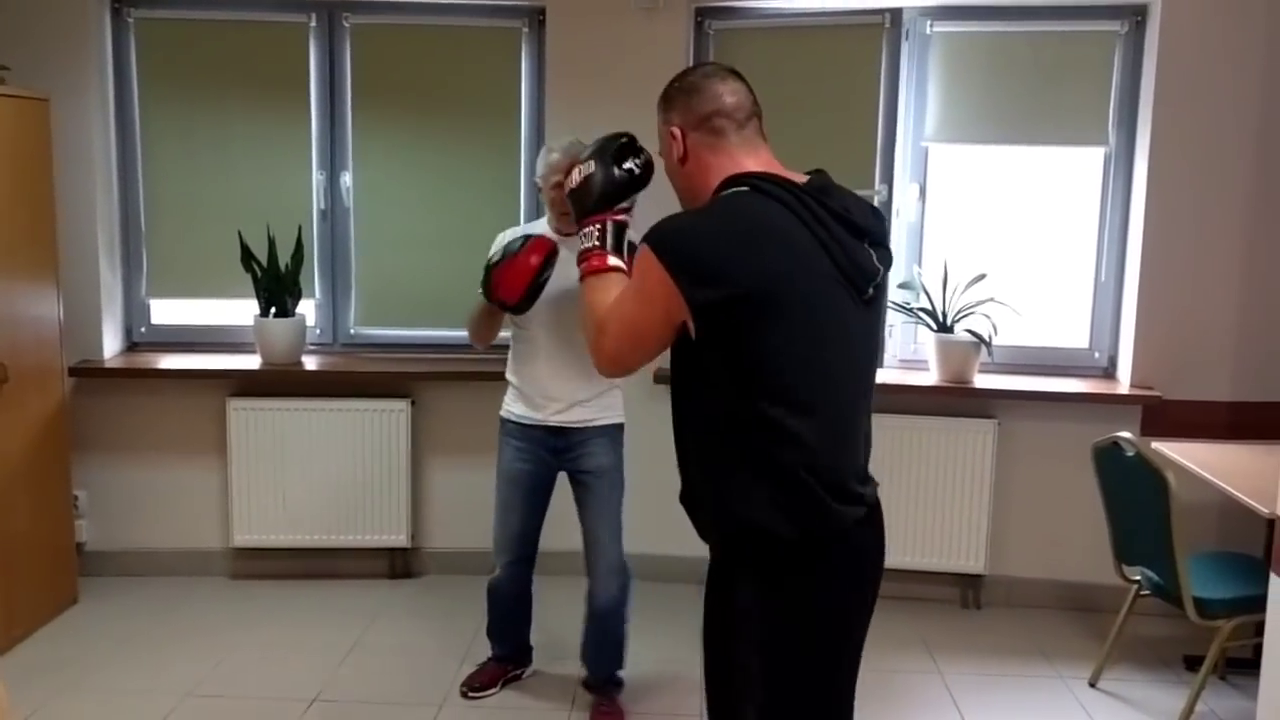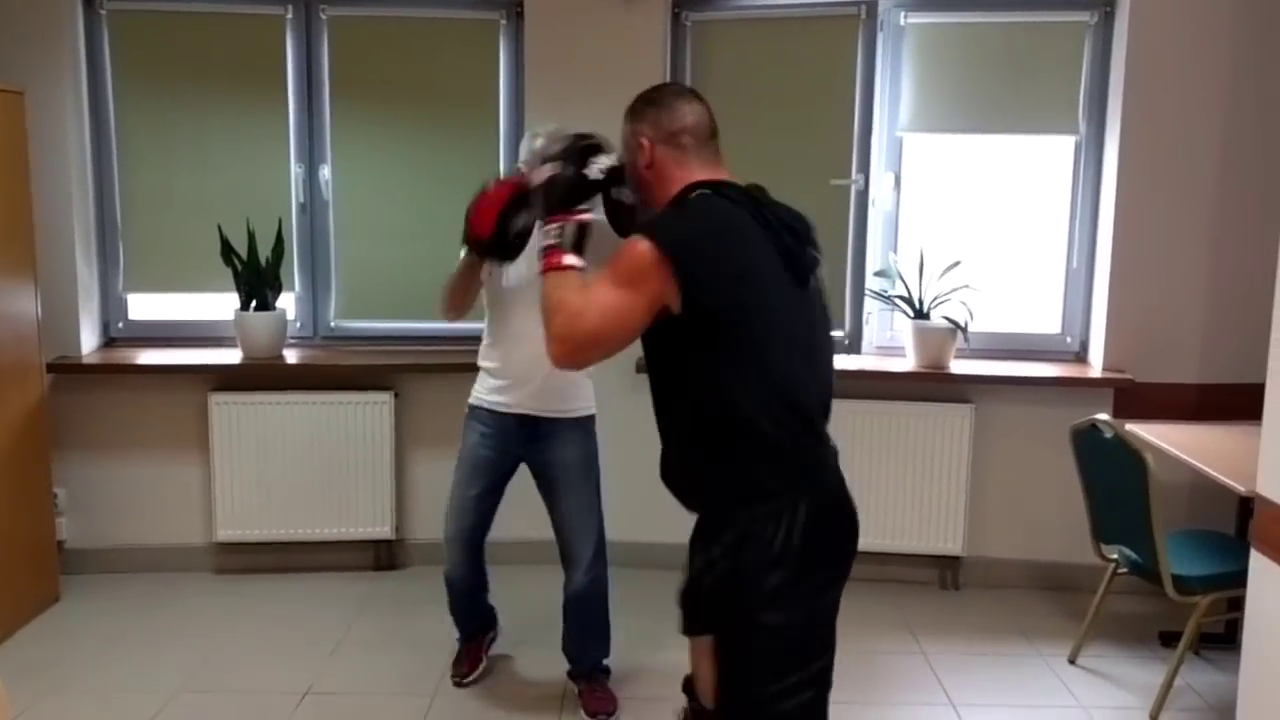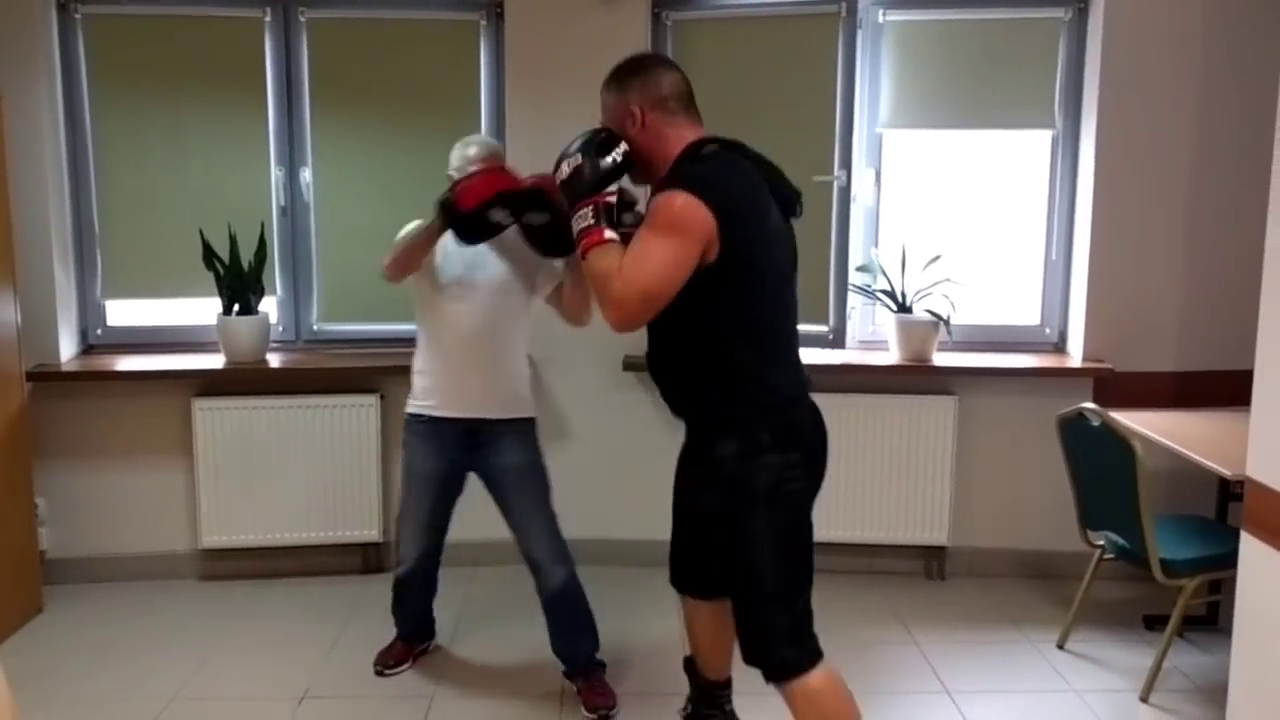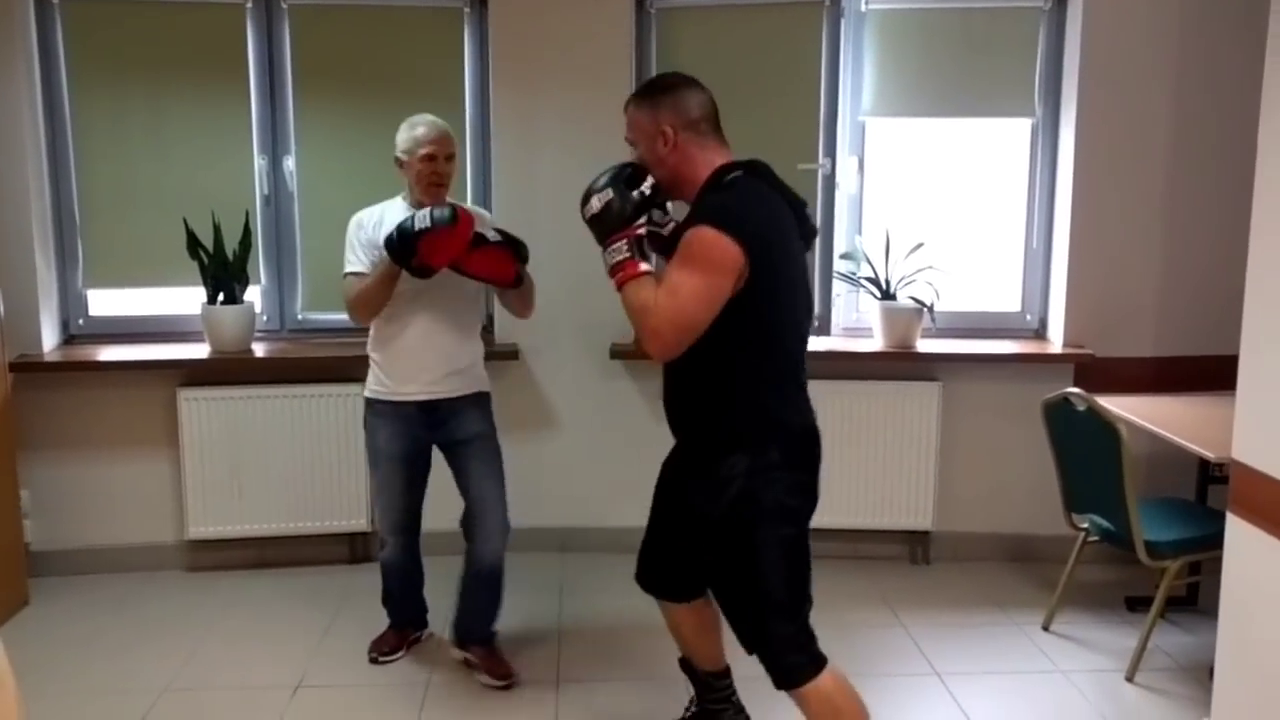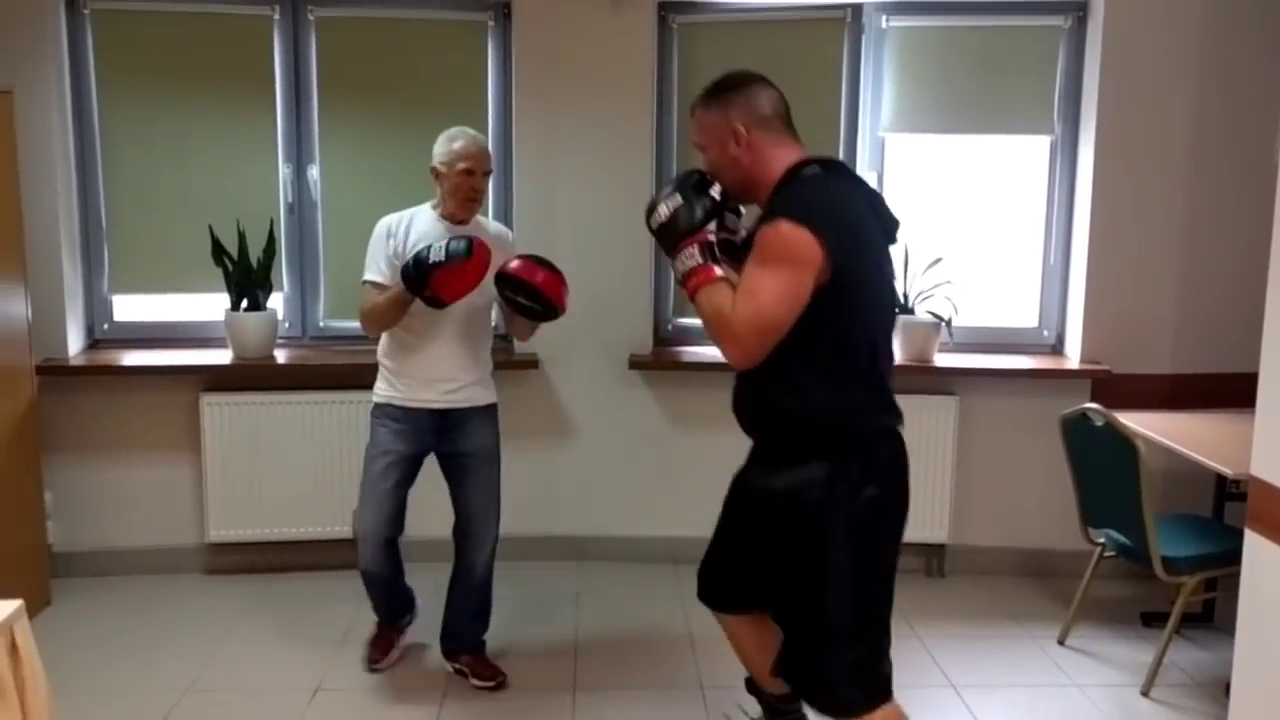
dt=0.3s
person 1, frame 1
left shoulder: (690, 248)
right shoulder: (857, 223)
left elbow: (612, 353)
left wrist: (598, 228)
left hip: (776, 554)
right hip: (848, 533)
person 1, frame 2
left shoulder: (670, 244)
right shoulder: (771, 224)
left elbow: (570, 342)
left wrist: (560, 229)
right wrist: (633, 220)
left hip: (773, 521)
right hip: (803, 502)
right knee: (708, 616)
person 1, frame 3
left shoulder: (692, 195)
right shoulder: (731, 176)
left elbow: (624, 304)
left wrist: (589, 210)
right wrist: (618, 210)
left hip: (760, 446)
right hip: (726, 435)
left knee: (784, 648)
right knee: (700, 579)
person 1, frame 4
left shoulder: (724, 221)
right shoulder: (747, 199)
left elbow: (664, 335)
left wrist: (621, 243)
right wrist: (661, 238)
left hip: (759, 462)
right hip: (715, 446)
left knee: (789, 653)
right knee: (670, 577)
person 1, frame 5
left shoulder: (800, 218)
right shoulder: (825, 196)
left elbow: (744, 342)
left wrist: (693, 249)
right wrist: (733, 247)
left hip: (840, 475)
right hip: (791, 460)
right knee: (734, 588)
person 2, frame 1
right shoulder: (513, 244)
right elbow: (480, 338)
right wrist: (495, 298)
left hip: (597, 427)
right hip: (524, 425)
left knee: (606, 560)
right knee: (511, 552)
right ankle: (509, 654)
person 2, frame 2
right shoulder: (497, 230)
right elbow: (453, 309)
right wrist: (477, 253)
left hip: (567, 418)
right hip: (493, 411)
left knee: (583, 551)
right knee: (460, 536)
left ankle: (589, 669)
right ankle: (476, 631)
person 2, frame 3
left shoulder: (524, 246)
right shoulder: (429, 235)
left elbow: (579, 314)
right elbow: (397, 270)
left wrist: (565, 249)
right wrist: (445, 217)
left hip: (507, 423)
right hip: (432, 420)
left knee: (546, 550)
right knee: (416, 545)
left ankle: (584, 666)
right ankle: (413, 632)
person 2, frame 4
left shoulder: (476, 224)
right shoulder: (369, 224)
left elbow: (523, 308)
right elbow: (358, 309)
left wrist: (513, 272)
right wrist: (397, 258)
left hip: (465, 399)
right hip: (393, 403)
left knee: (489, 522)
right knee: (396, 527)
left ankle: (475, 635)
right ankle: (407, 619)
person 2, frame 5
left shoulder: (499, 241)
right shoulder: (396, 229)
left elbow: (519, 328)
right elbow: (373, 320)
left wrist: (540, 307)
right wrist: (416, 285)
left hip: (472, 409)
right hip: (400, 407)
left knee: (478, 535)
right knee: (374, 530)
left ankle: (464, 645)
right ankle: (394, 614)
